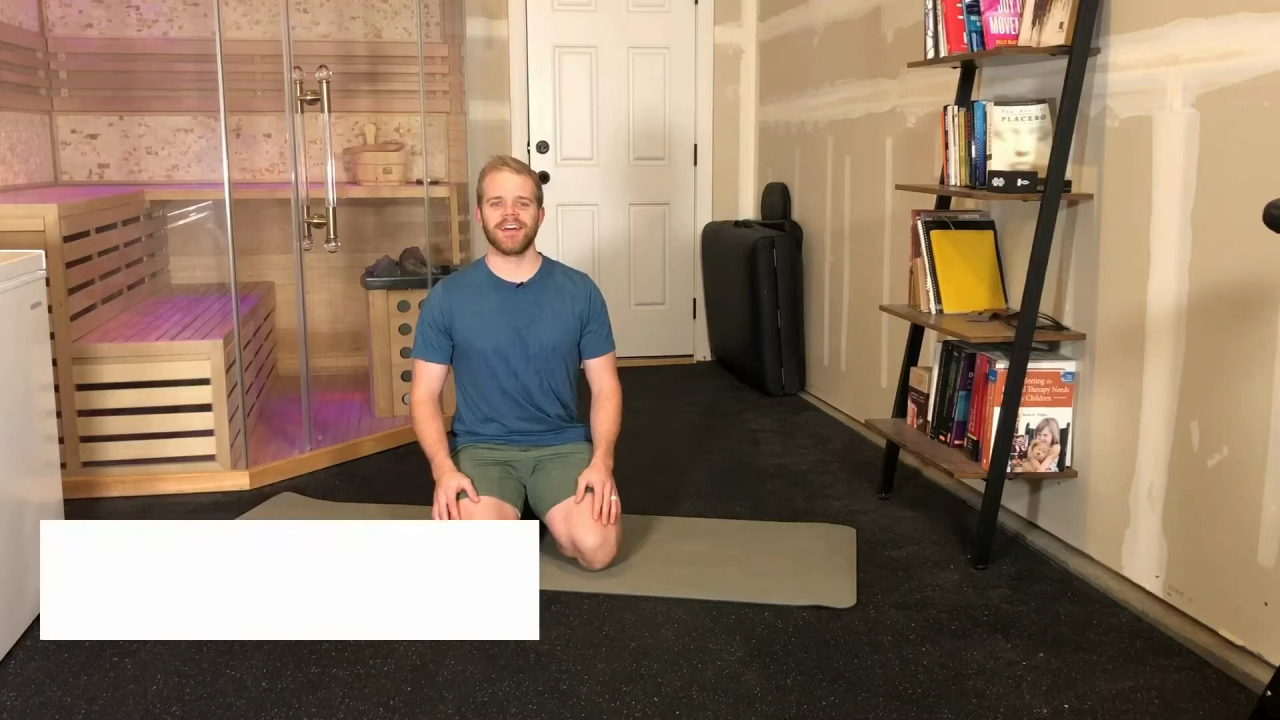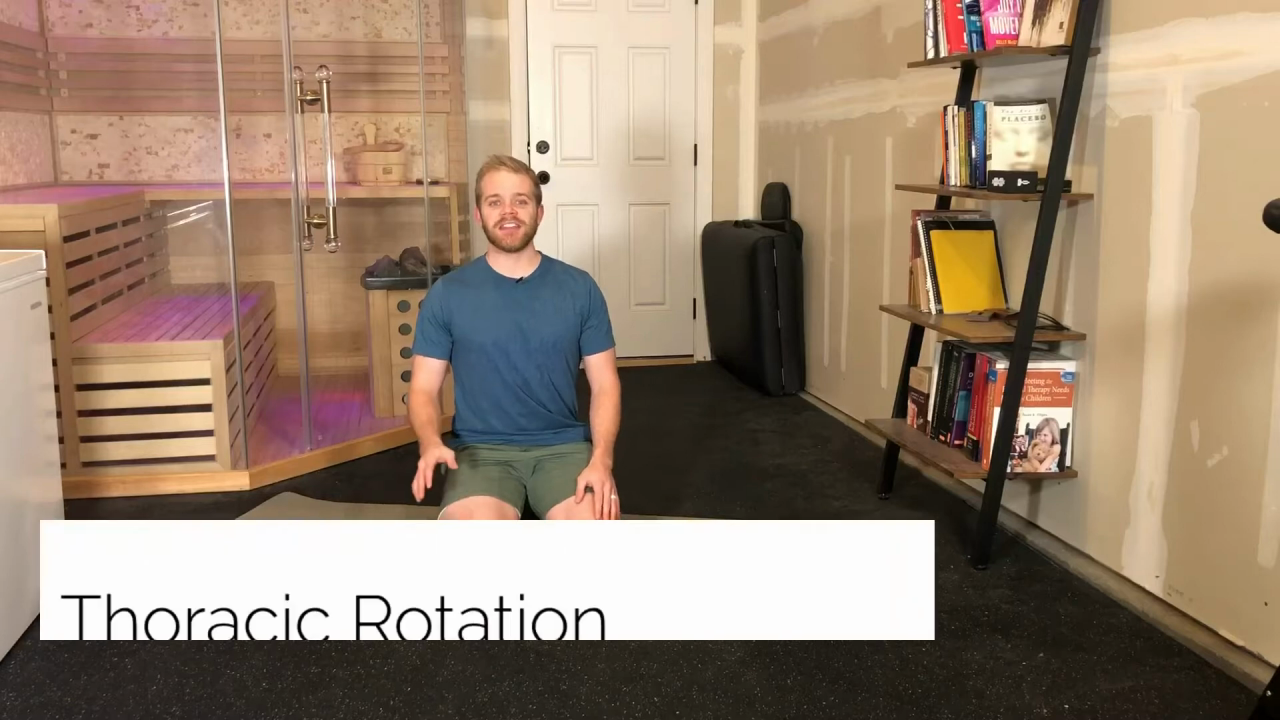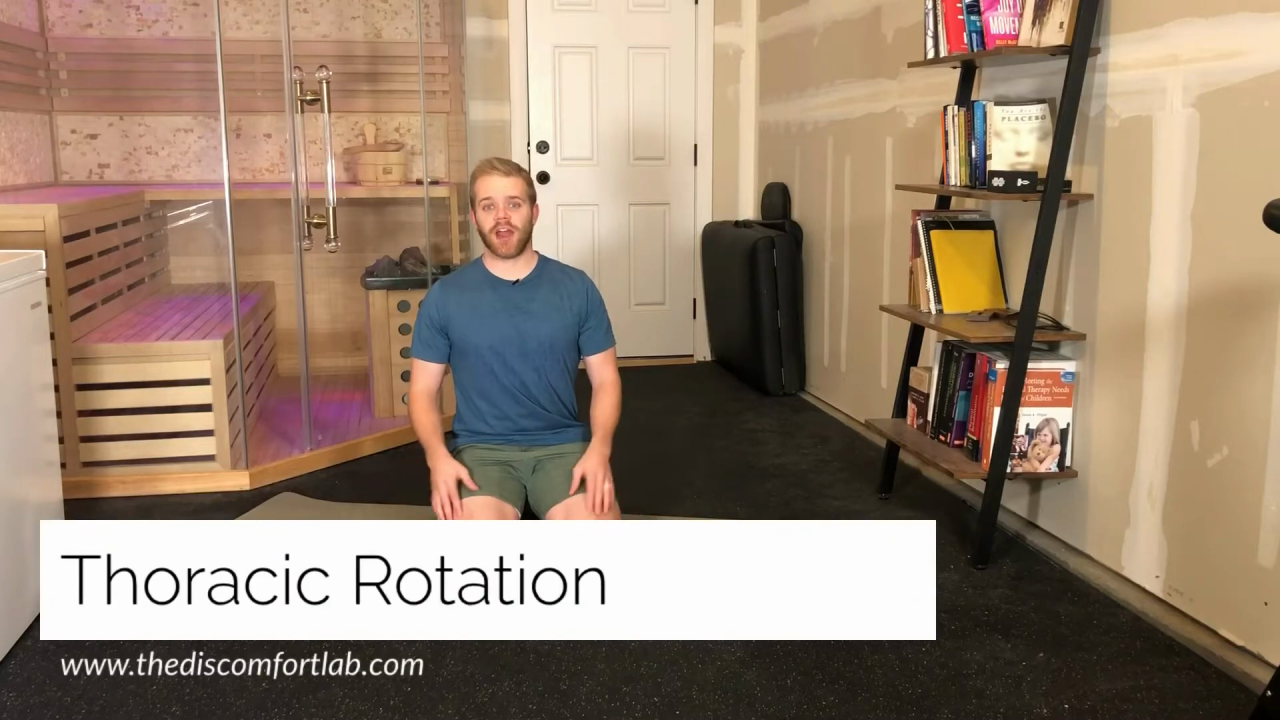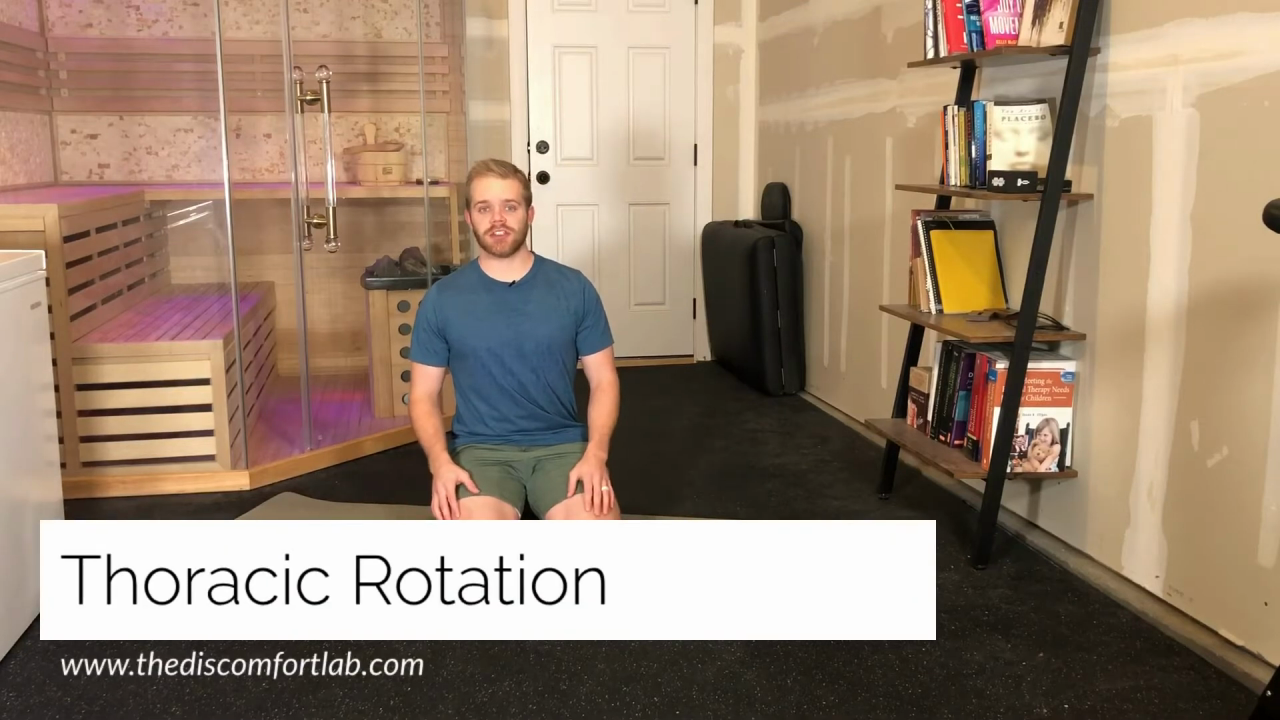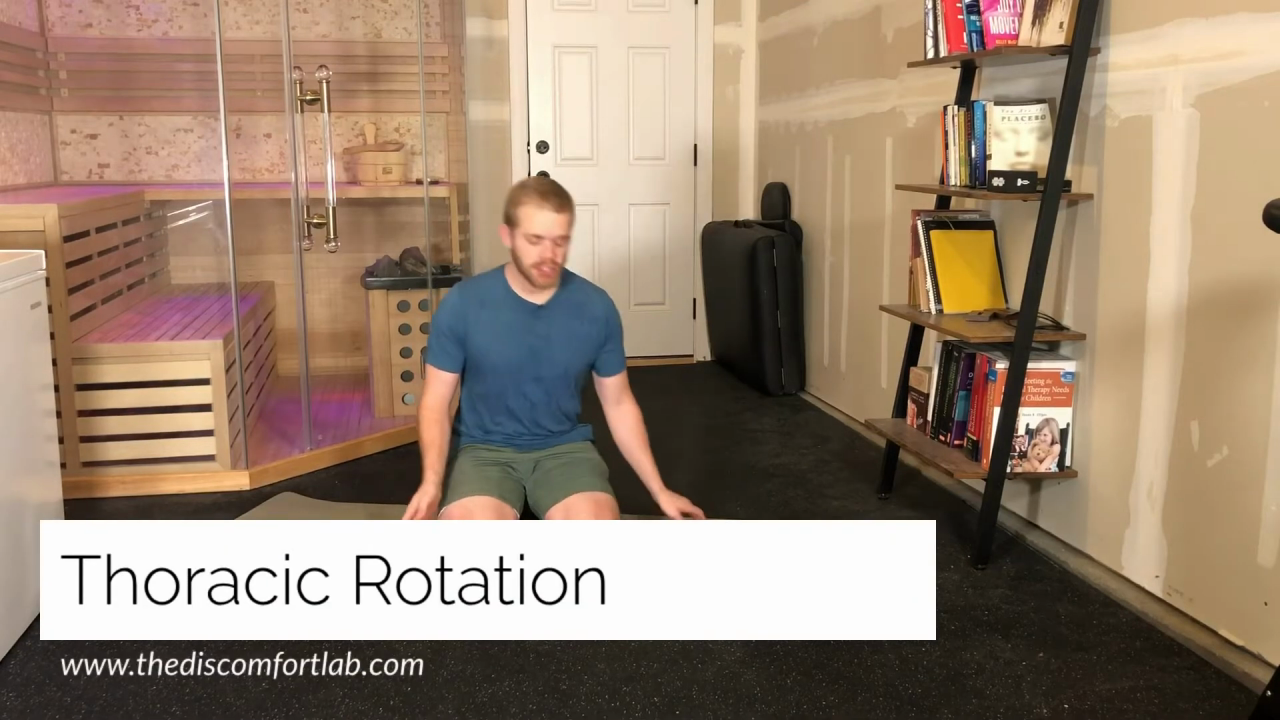
dt=0.7s
person 1, frame 1
left shoulder: (580, 292)
right shoulder: (447, 297)
left elbow: (605, 387)
right elbow: (424, 395)
left wrist: (602, 460)
right wrist: (443, 469)
left hip: (563, 444)
right hip: (482, 447)
left knee: (595, 548)
left ankle: (542, 509)
right ankle: (513, 514)
person 1, frame 2
left shoulder: (580, 288)
right shoulder: (447, 294)
left elbow: (604, 383)
right elbow: (424, 388)
left wrist: (601, 457)
right wrist: (430, 442)
left hip: (562, 444)
right hip: (481, 448)
person 1, frame 3
left shoulder: (577, 288)
right shoulder: (444, 296)
left elbow: (606, 379)
right elbow: (422, 390)
left wrist: (599, 446)
right wrist: (438, 456)
left hip: (562, 445)
right hip: (481, 448)
person 1, frame 4
left shoulder: (574, 288)
right shoulder: (442, 300)
left elbow: (603, 381)
right elbow: (423, 395)
left wrist: (595, 453)
right wrist: (440, 461)
left hip: (562, 444)
right hip: (482, 448)
person 1, frame 5
left shoulder: (596, 307)
right shoulder: (462, 304)
left elbow: (619, 403)
right elbow: (436, 402)
left wrist: (659, 490)
right wrist: (431, 480)
left hip: (564, 448)
right hip: (484, 448)
